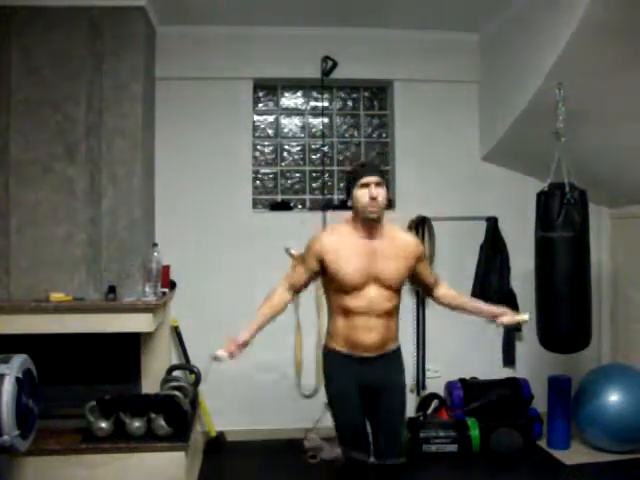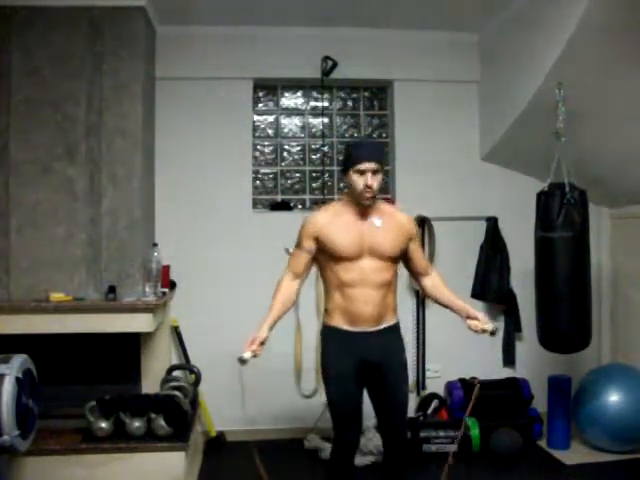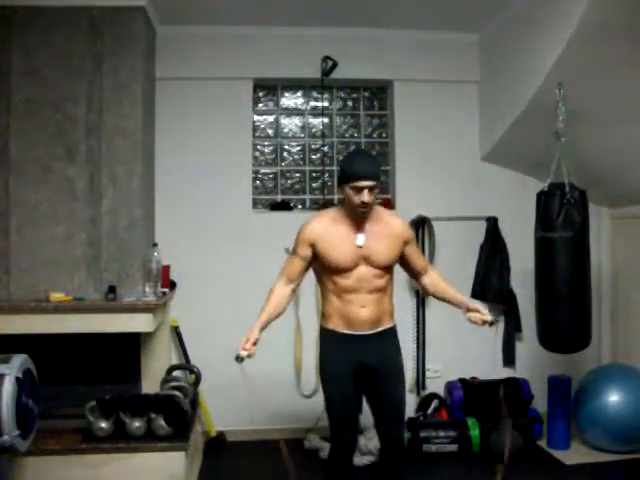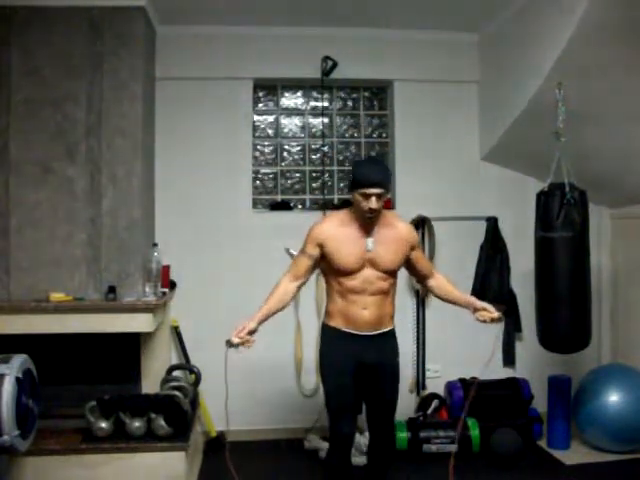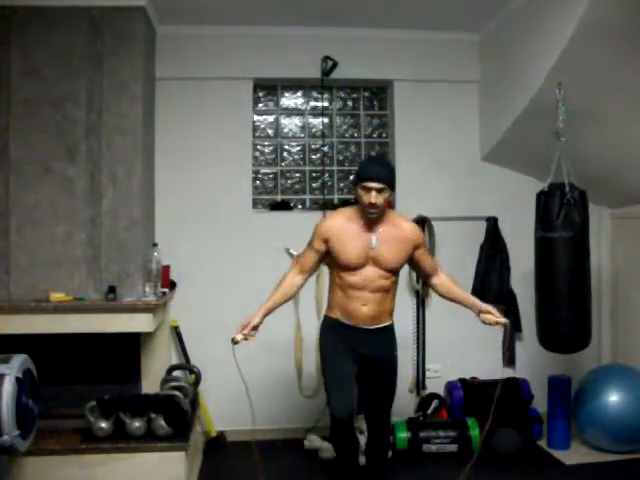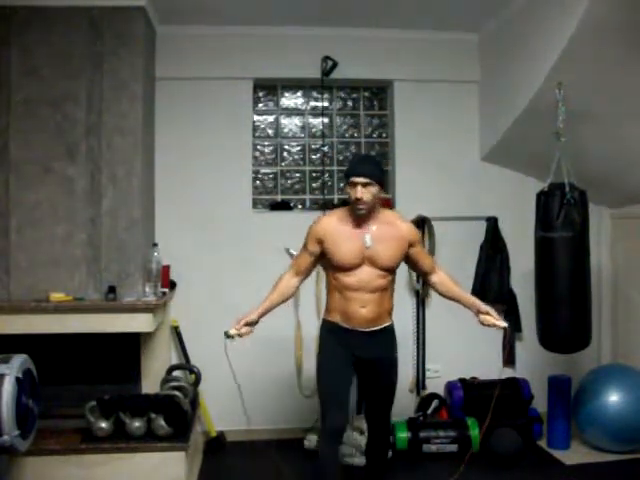
dt=0.3s
person 1, frame 1
left shoulder: (409, 244)
right shoulder: (326, 243)
left elbow: (435, 287)
right elbow: (288, 288)
left wrist: (483, 310)
right wrist: (251, 331)
left hip: (388, 362)
right hip: (342, 363)
left knee: (391, 453)
right knee: (356, 453)
person 1, frame 2
left shoulder: (402, 222)
right shoulder: (320, 222)
left elbow: (426, 275)
right elbow: (293, 277)
left wrist: (465, 310)
right wrist: (266, 326)
left hip: (388, 339)
right hip: (340, 340)
left knee: (396, 431)
right knee: (346, 435)
person 1, frame 3
left shoulder: (397, 228)
right shoulder: (316, 229)
left elbow: (425, 275)
right elbow: (286, 283)
left wrist: (466, 304)
right wrist: (258, 328)
left hip: (384, 343)
right hip: (338, 344)
left knee: (393, 435)
right knee: (344, 438)
person 1, frame 4
left shoulder: (404, 232)
right shoulder: (325, 230)
left elbow: (430, 278)
right elbow: (292, 280)
left wrist: (472, 304)
right wrist: (256, 320)
left hip: (383, 343)
right hip: (339, 342)
left knee: (383, 430)
right knee: (342, 432)
person 1, frame 5
left shoulder: (409, 232)
right shoulder: (331, 225)
left elbow: (434, 277)
right elbow: (298, 273)
left wrist: (477, 305)
right wrist: (261, 314)
left hip: (381, 337)
right hip: (338, 334)
left knee: (379, 421)
right knee: (342, 414)
person 1, frame 6
left shoulder: (403, 230)
right shoulder: (325, 227)
left elbow: (433, 274)
right elbow: (295, 275)
left wrist: (475, 305)
right wrist: (258, 313)
left hip: (381, 339)
right hip: (336, 337)
left knee: (379, 423)
right knee: (333, 426)
